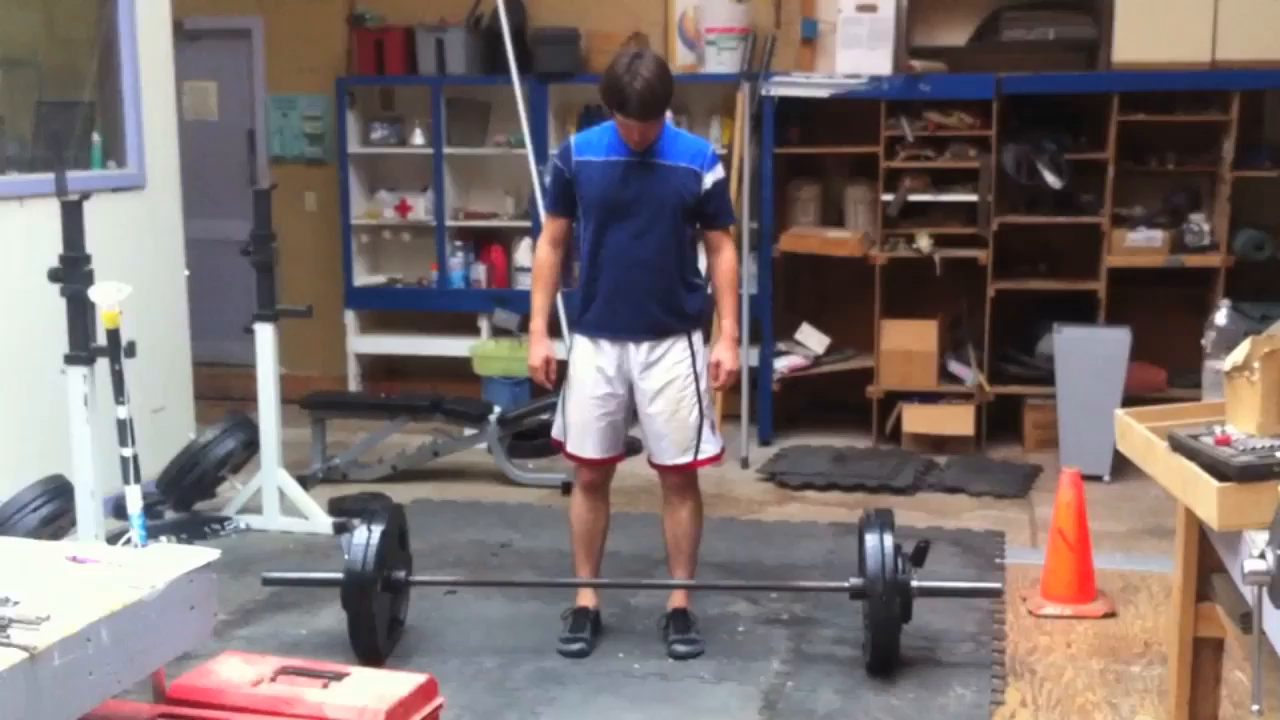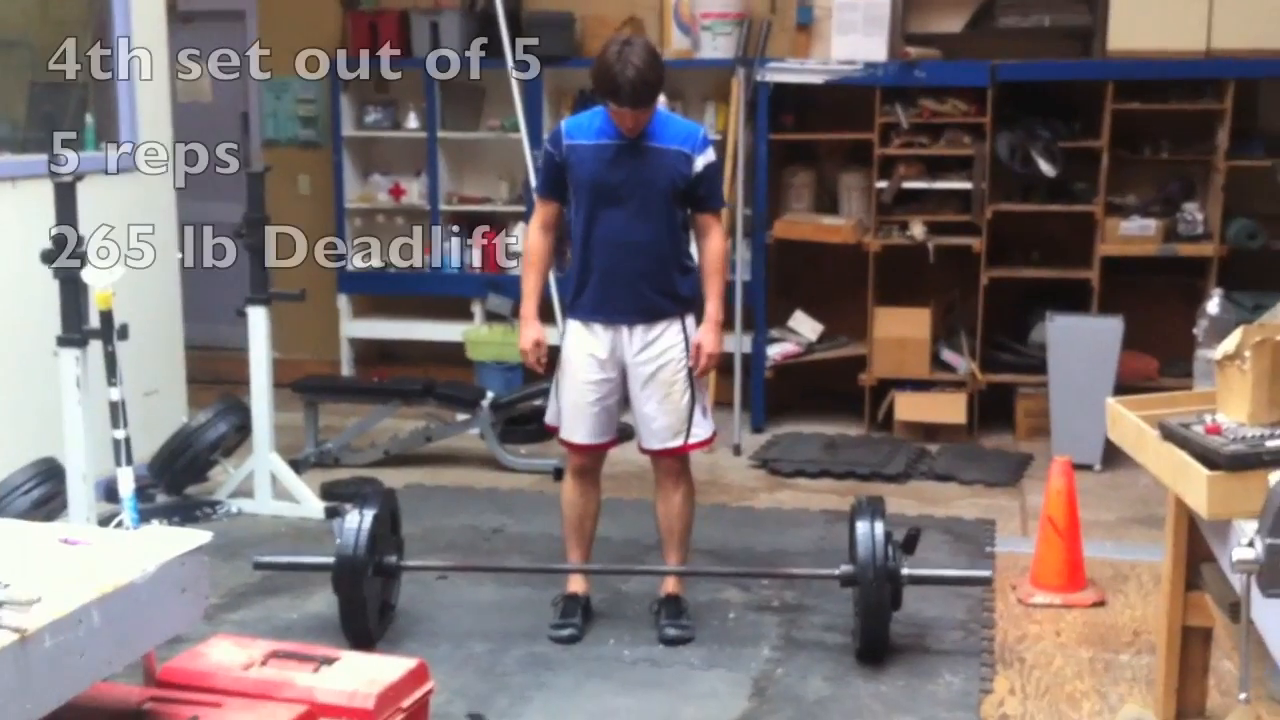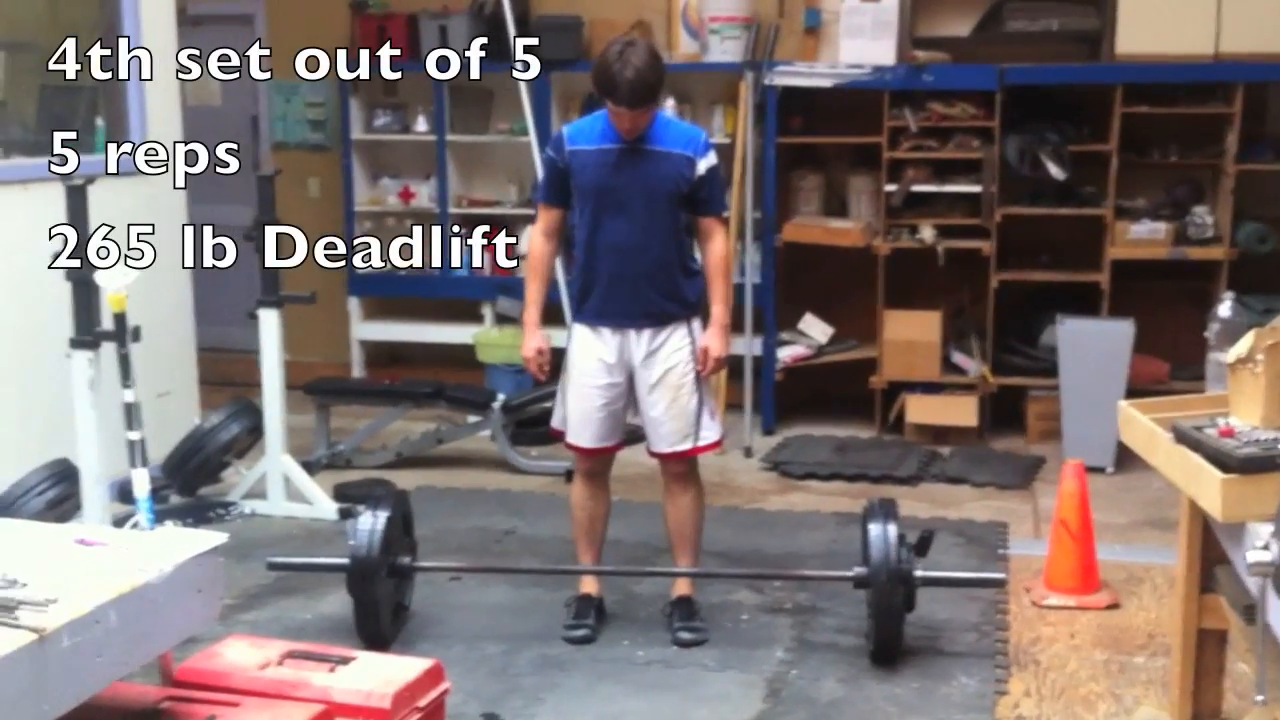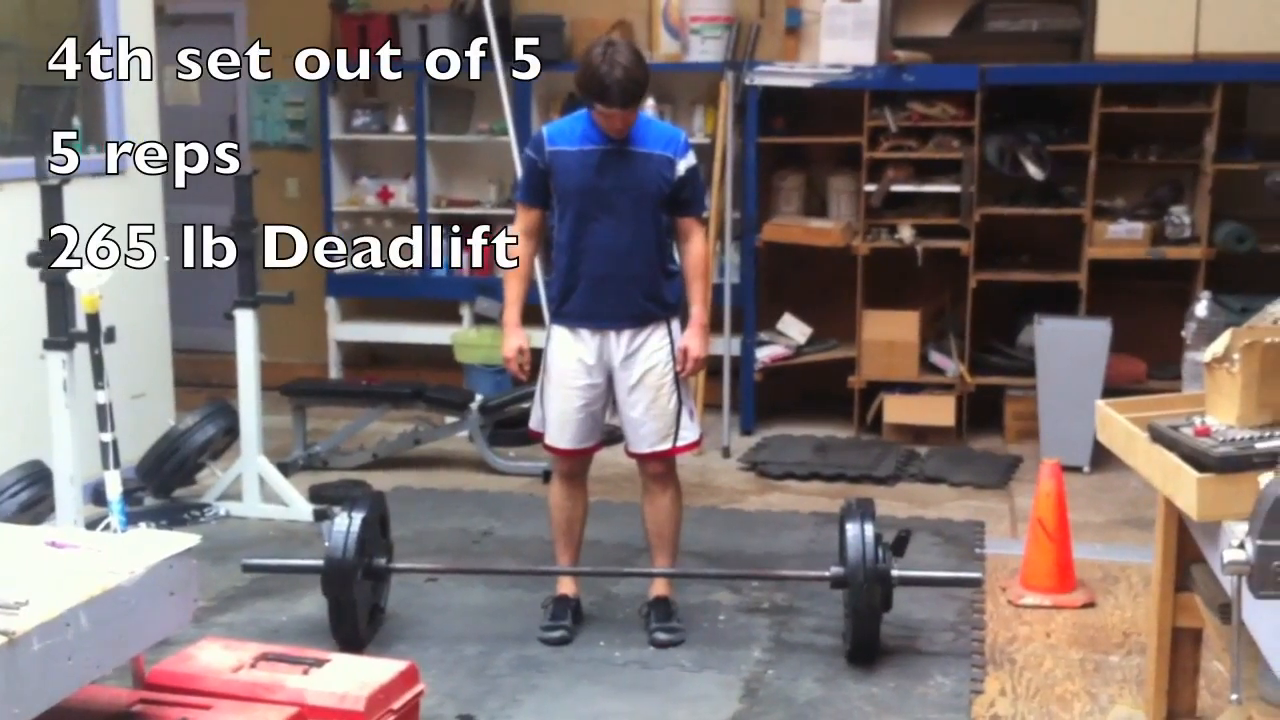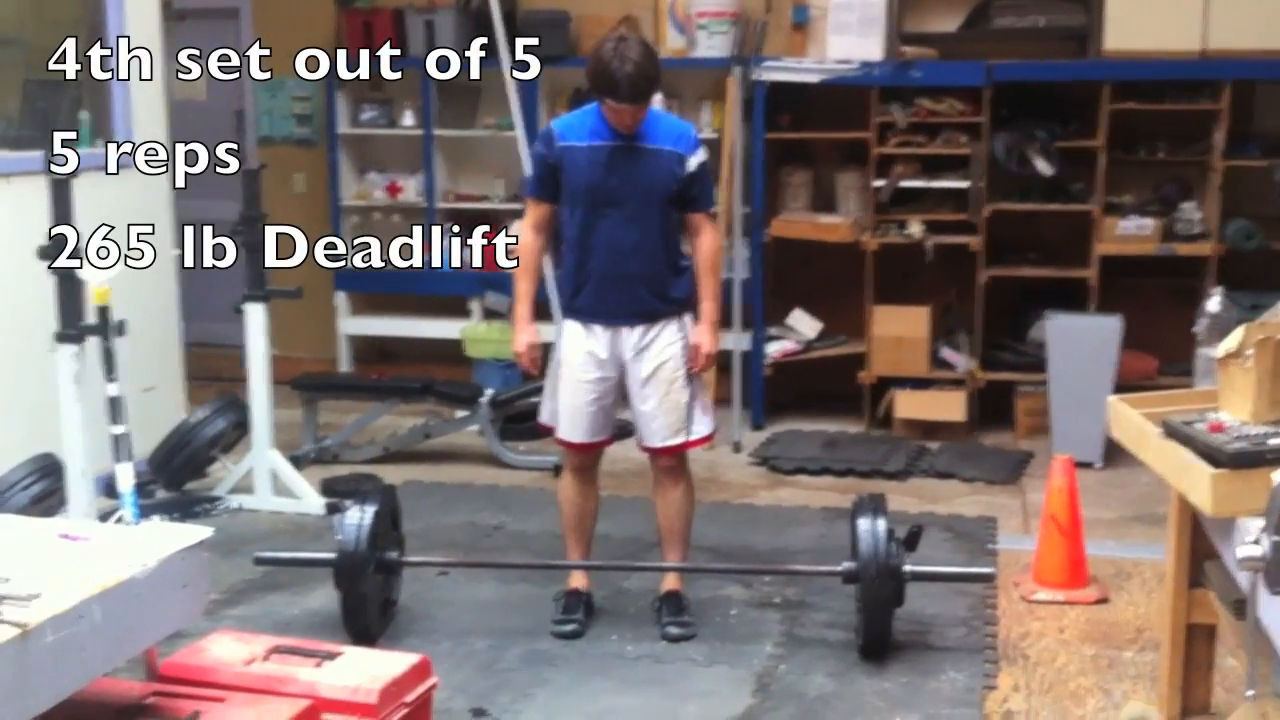
dt=0.5s
person 1, frame 1
left shoulder: (698, 160)
right shoulder: (576, 154)
left elbow: (721, 250)
right elbow: (552, 244)
left wrist: (728, 336)
right wrist: (538, 330)
left hip: (673, 340)
right hip: (595, 338)
left knee: (679, 474)
right knee: (589, 473)
left ankle: (679, 604)
right ankle: (585, 602)
person 1, frame 2
left shoulder: (691, 143)
right shoulder: (567, 138)
left elbow: (711, 233)
right elbow: (543, 226)
left wrist: (711, 320)
right wrist: (529, 313)
left hip: (665, 324)
right hip: (588, 322)
left knee: (671, 458)
right knee: (581, 458)
left ankle: (672, 588)
right ankle: (576, 586)
person 1, frame 3
left shoulder: (692, 147)
right shoulder: (569, 144)
left elbow: (713, 237)
right elbow: (545, 234)
left wrist: (718, 324)
right wrist: (532, 323)
left hip: (672, 329)
right hip: (594, 328)
left knee: (679, 462)
right knee: (589, 461)
left ankle: (684, 591)
right ankle: (588, 588)
person 1, frame 4
left shoulder: (672, 147)
right shoulder: (550, 144)
left elbow: (691, 237)
right elbow: (525, 235)
left wrist: (698, 323)
right wrist: (512, 323)
left hip: (651, 330)
right hip: (573, 329)
left knee: (658, 463)
right knee: (568, 462)
left ankle: (661, 592)
right ankle: (565, 589)
person 1, frame 5
left shoulder: (682, 142)
right shoulder: (559, 138)
left elbow: (703, 233)
right elbow: (534, 229)
left wrist: (708, 320)
right wrist: (522, 318)
left hip: (662, 326)
right hip: (583, 325)
left knee: (668, 459)
right knee: (578, 458)
left ankle: (672, 586)
right ankle: (576, 583)
